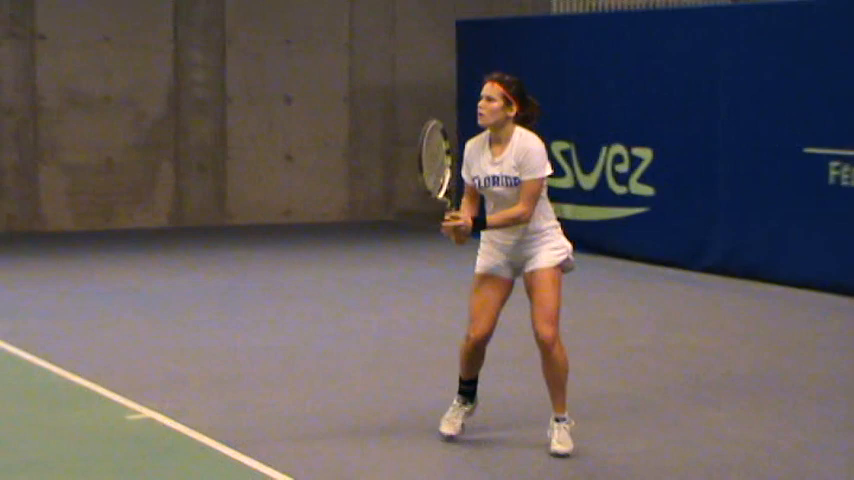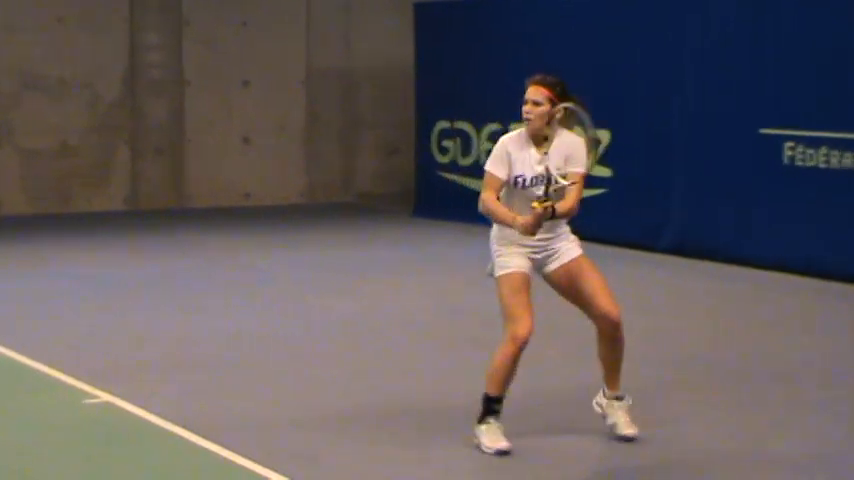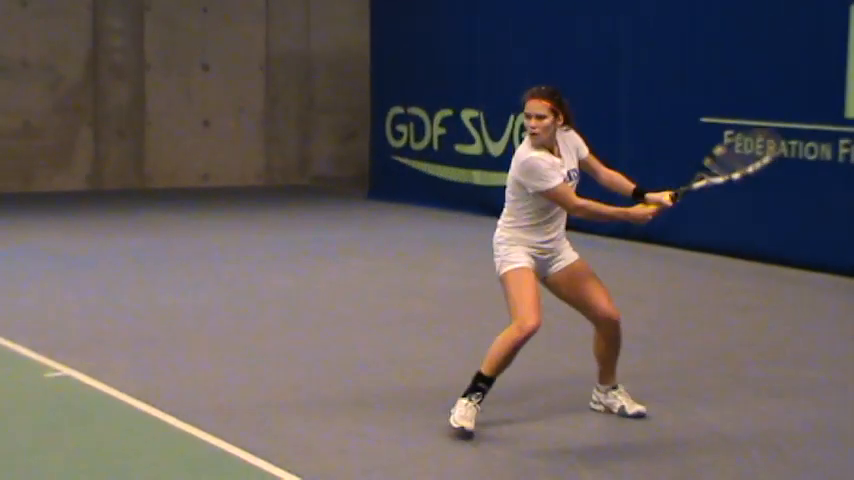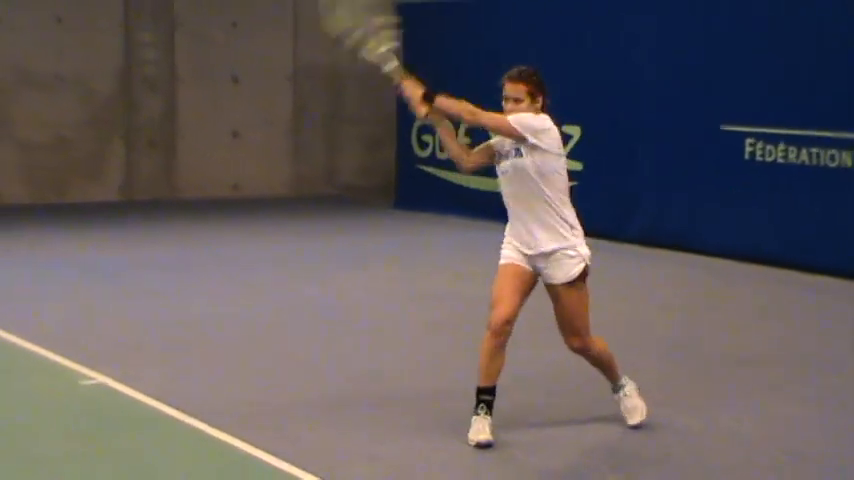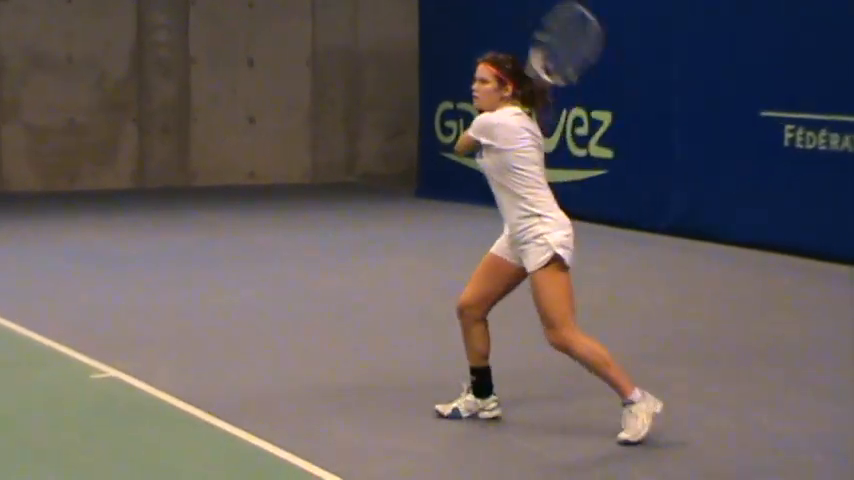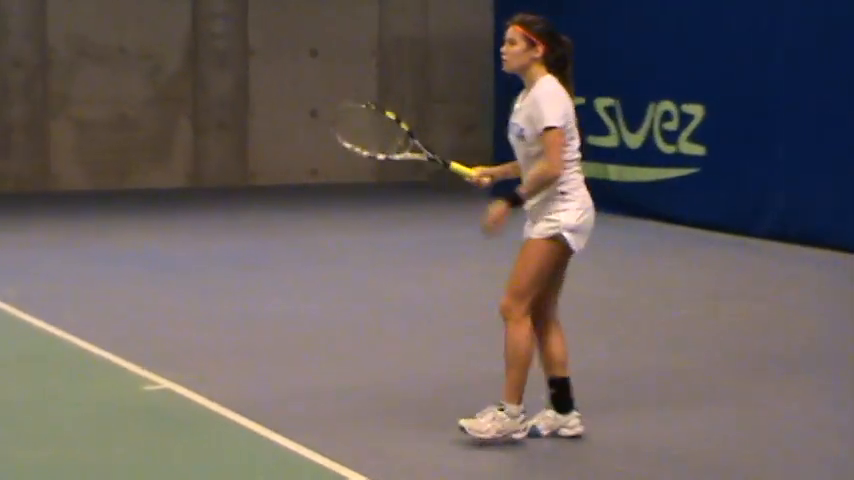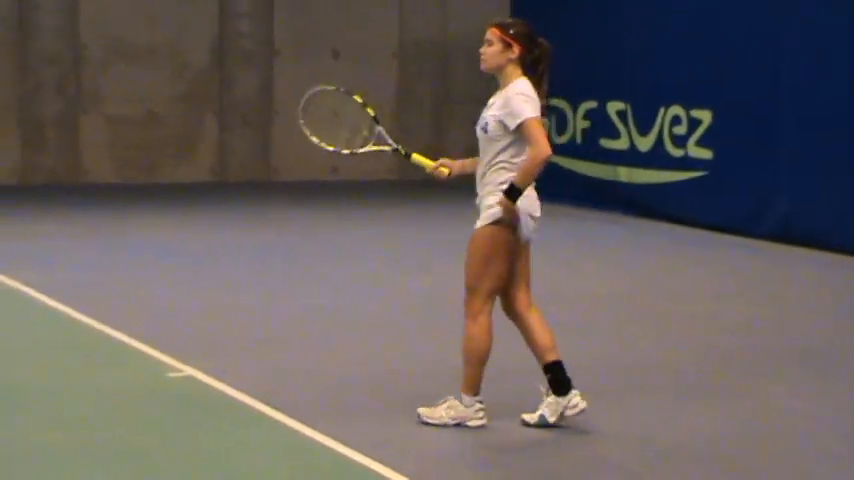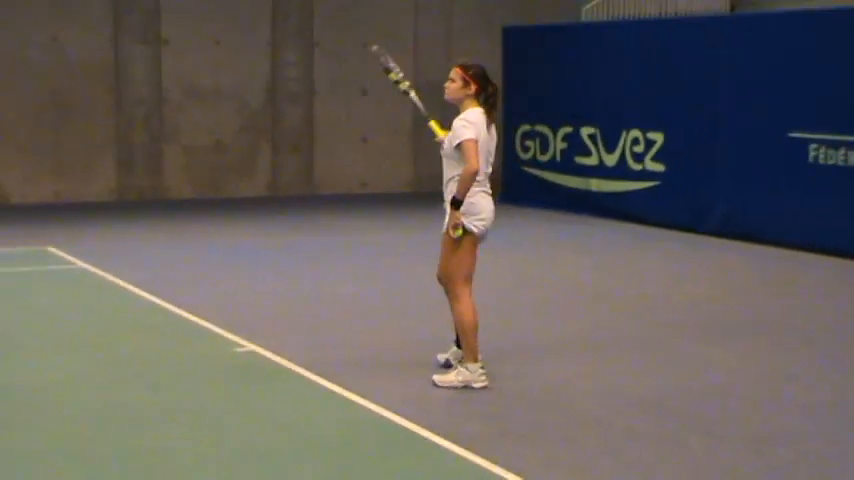
dt=0.4s
person 1, frame 1
left shoulder: (531, 146)
right shoulder: (473, 147)
left elbow: (523, 211)
right elbow: (470, 201)
left wrist: (474, 225)
right wrist: (458, 223)
left hip: (540, 245)
right hip: (496, 247)
left knee: (546, 335)
right knee: (478, 334)
left ankle: (559, 420)
right ankle: (464, 400)
person 1, frame 2
left shoulder: (572, 143)
right shoulder: (508, 144)
left elbow: (571, 197)
right elbow: (487, 202)
left wrist: (552, 209)
right wrist: (519, 220)
left hip: (557, 244)
right hip: (512, 248)
left knee: (610, 318)
right knee: (519, 334)
left ankle: (612, 398)
right ankle: (488, 419)
person 1, frame 3
left shoulder: (568, 138)
right shoulder: (530, 159)
left elbow: (601, 172)
right elbow: (574, 205)
left wrist: (645, 196)
right wrist: (631, 212)
left hip: (554, 248)
right hip: (517, 247)
left knee: (608, 316)
right knee: (527, 324)
left ankle: (606, 391)
right ankle: (470, 399)
person 1, frame 4
left shoulder: (542, 127)
right shoulder: (503, 136)
left elbow: (480, 117)
right elbow: (465, 161)
left wrist: (431, 100)
right wrist: (434, 117)
left hip: (561, 246)
right hip: (519, 244)
left knee: (578, 340)
right knee: (499, 323)
left ankle: (621, 386)
right ankle: (482, 413)
person 1, frame 5
left shoulder: (492, 124)
right shoulder: (519, 121)
left elbow: (464, 146)
left hip: (542, 235)
right hip: (518, 235)
left knee: (561, 335)
right knee: (469, 307)
left ankle: (636, 401)
right ankle: (481, 397)
person 1, frame 6
left shoulder: (546, 95)
right shoulder: (529, 95)
left elbow: (554, 167)
left wrist: (509, 202)
right wrist: (497, 171)
left hip: (560, 216)
right hip: (548, 215)
left knee: (514, 308)
right knee: (539, 313)
right ankle: (563, 411)
person 1, frame 7
left shoulder: (516, 94)
right shoulder: (509, 93)
left elbow: (540, 152)
left wrist: (509, 195)
right wrist: (459, 166)
left hip: (505, 209)
right hip: (508, 209)
left knee: (476, 305)
right knee: (519, 304)
left ankle: (468, 403)
right ankle: (562, 394)
person 1, frame 8
left shoulder: (464, 120)
right shoulder: (484, 118)
left elbow: (471, 167)
left wrist: (453, 205)
left hip: (467, 208)
right hip: (478, 206)
left knee: (460, 288)
right knee: (446, 278)
left ankle: (472, 368)
right ankle: (462, 349)
